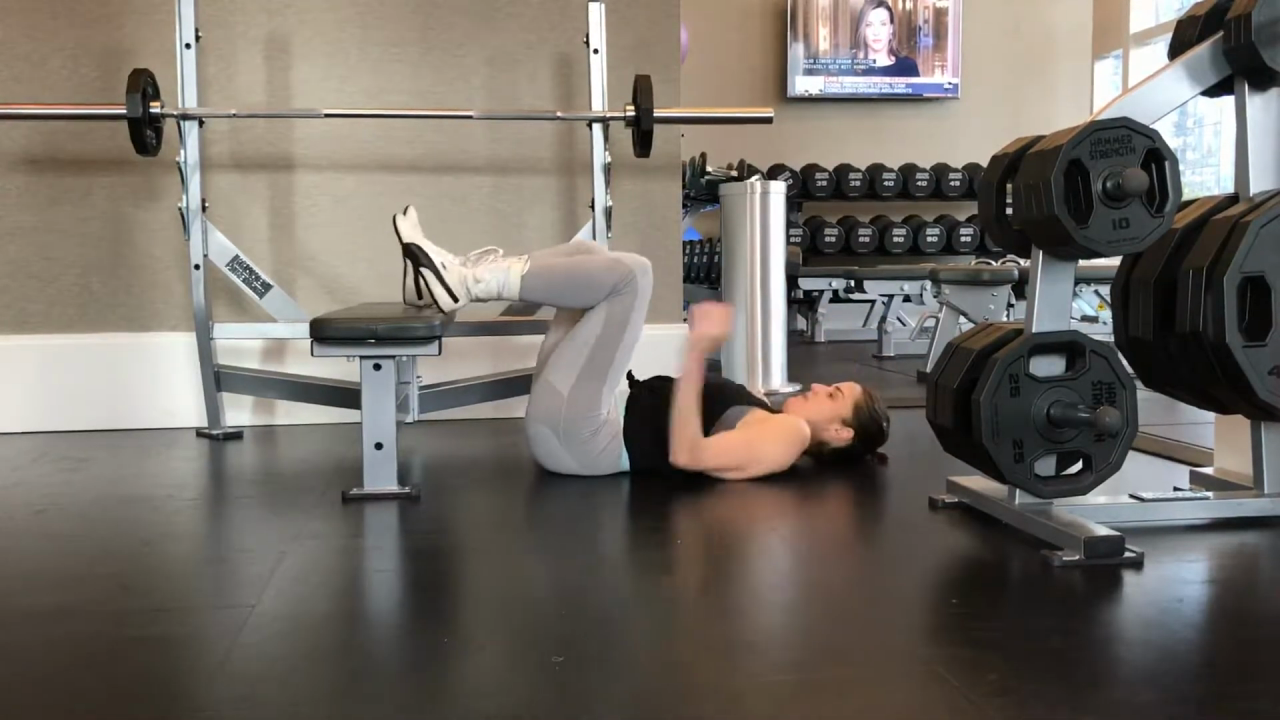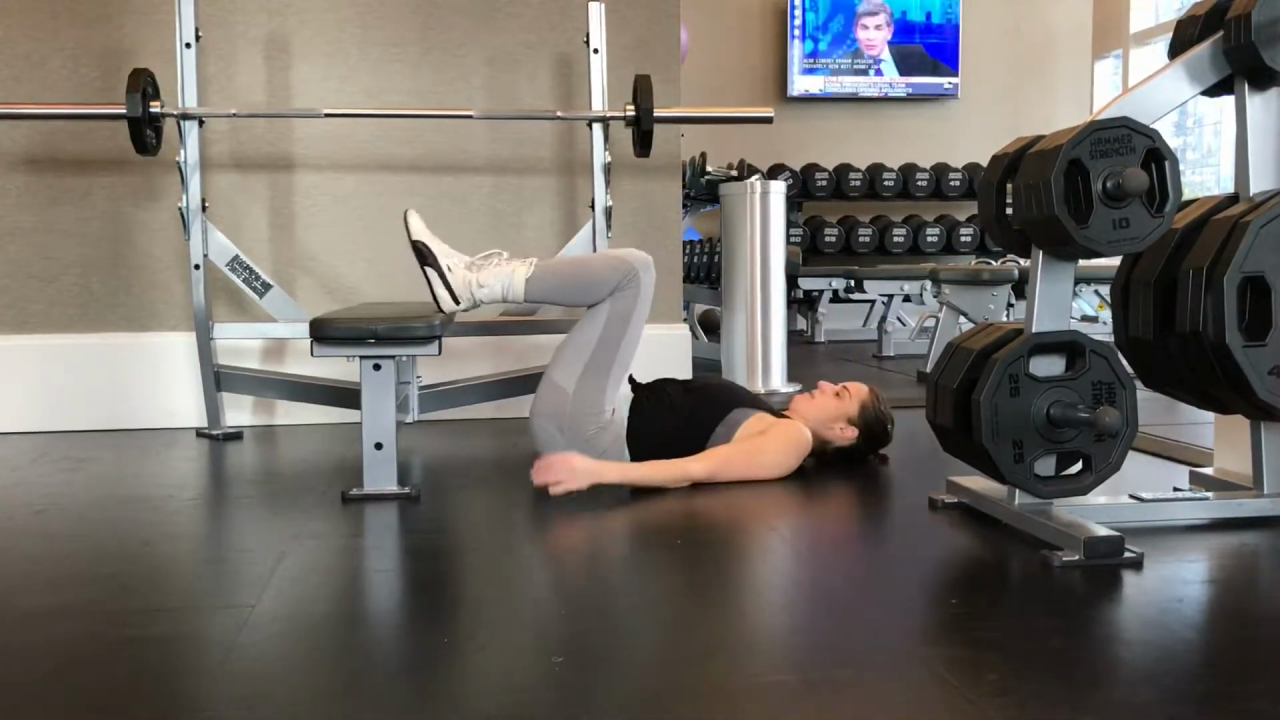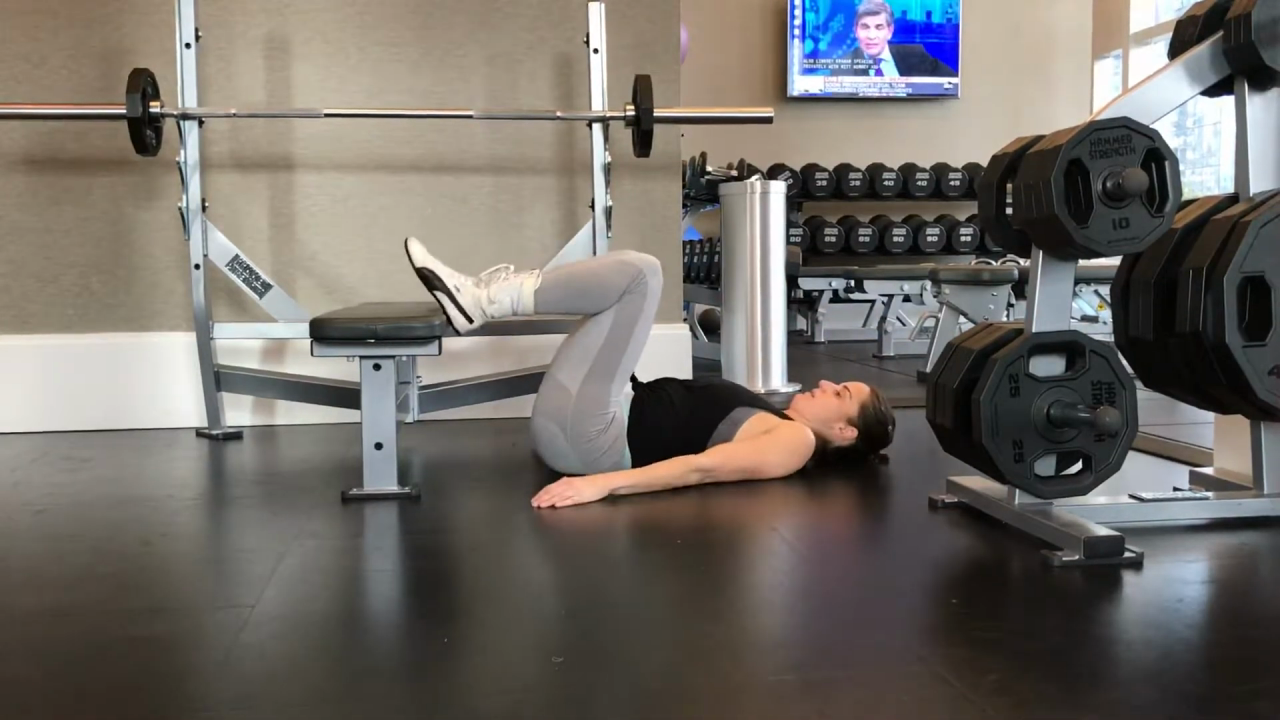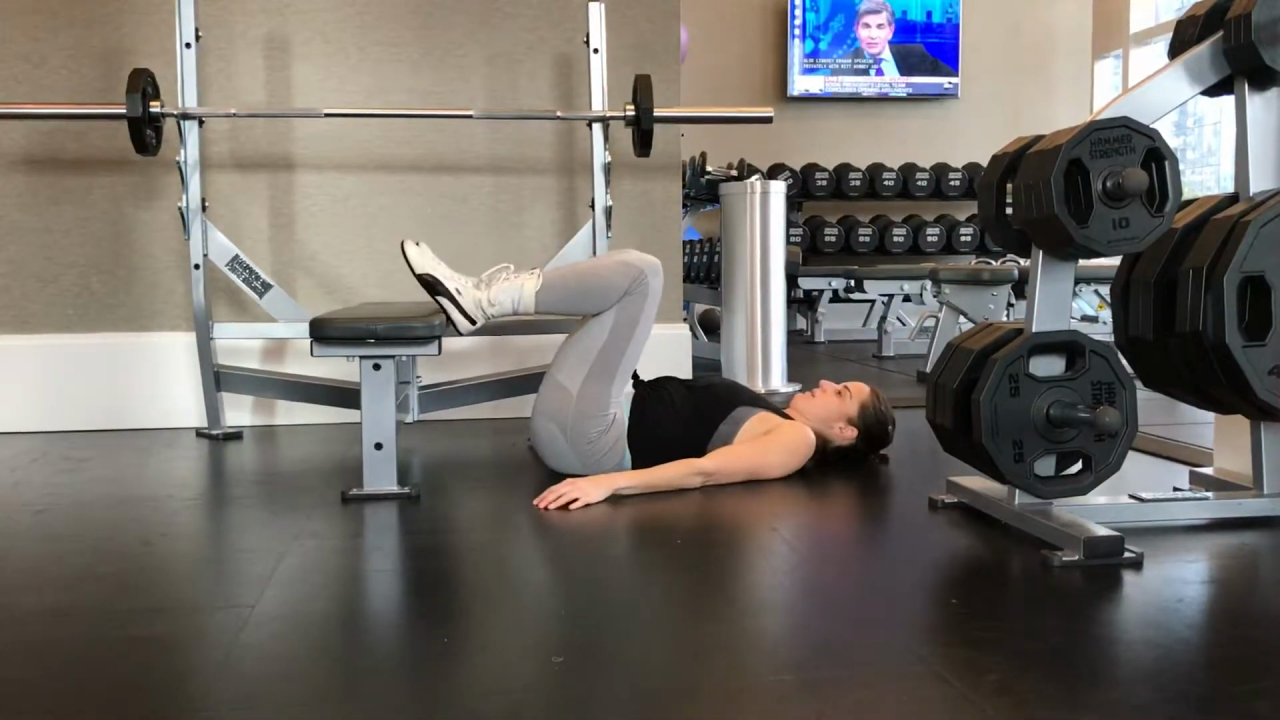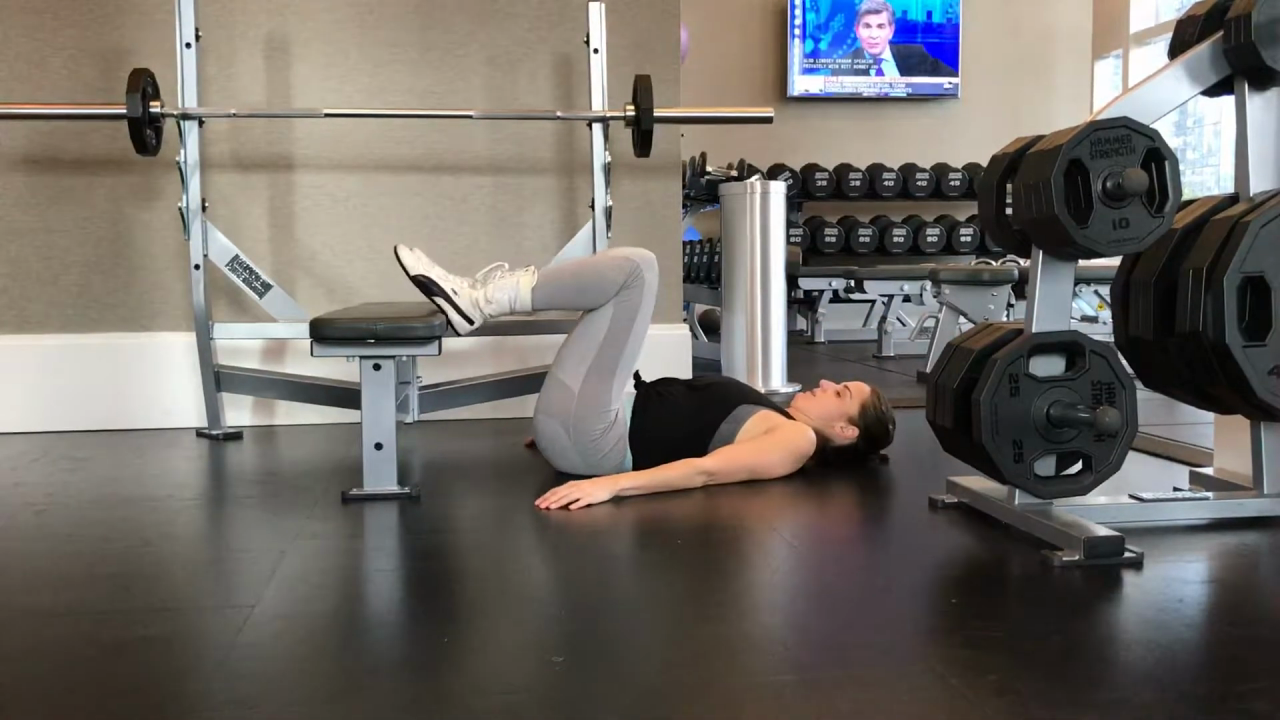
dt=0.3s
person 1, frame 1
left shoulder: (788, 436)
right shoulder: (771, 423)
left elbow: (686, 453)
left wrist: (696, 353)
left hip: (576, 439)
right hip: (574, 423)
left knee: (630, 272)
right knee: (588, 255)
left ankle: (464, 280)
right ankle: (455, 278)
person 1, frame 2
left shoulder: (791, 440)
right shoulder: (774, 426)
left elbow: (694, 471)
left wrist: (598, 469)
left hip: (573, 428)
right hip: (579, 428)
left knee: (632, 270)
right knee: (626, 272)
left ankle: (469, 282)
right ankle: (470, 279)
person 1, frame 3
left shoulder: (794, 442)
right shoulder: (774, 425)
left elbow: (703, 468)
left wrist: (604, 483)
left hip: (582, 439)
right hip: (580, 428)
left knee: (639, 272)
right knee: (630, 275)
left ankle: (480, 300)
right ankle: (478, 297)
person 1, frame 4
left shoulder: (795, 441)
right shoulder: (771, 423)
left elbow: (704, 471)
left wrist: (608, 482)
left hip: (586, 442)
right hip: (601, 425)
left knee: (640, 273)
right knee: (632, 275)
left ankle: (481, 300)
right ankle: (480, 297)
person 1, frame 5
left shoulder: (796, 440)
right shoulder: (774, 421)
left elbow: (707, 471)
left wrist: (611, 484)
left hip: (588, 436)
right hip: (594, 430)
left knee: (637, 266)
right knee: (631, 270)
left ankle: (477, 300)
right ankle: (476, 298)
